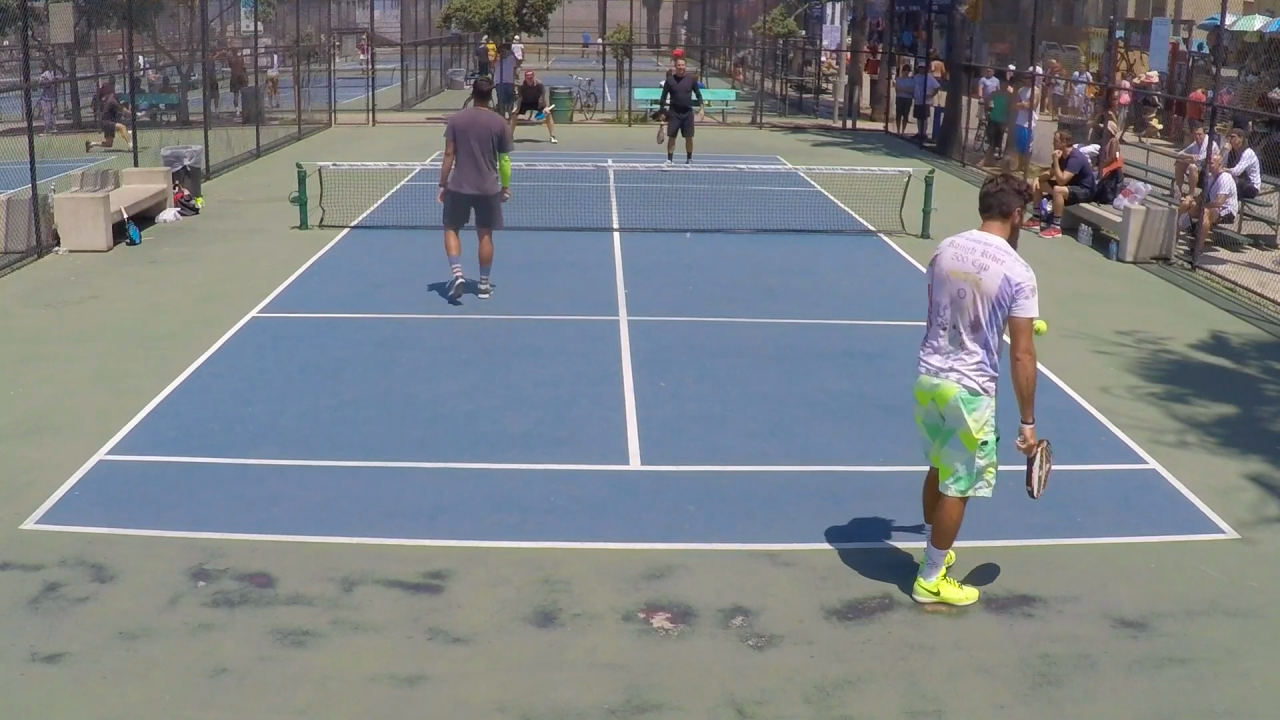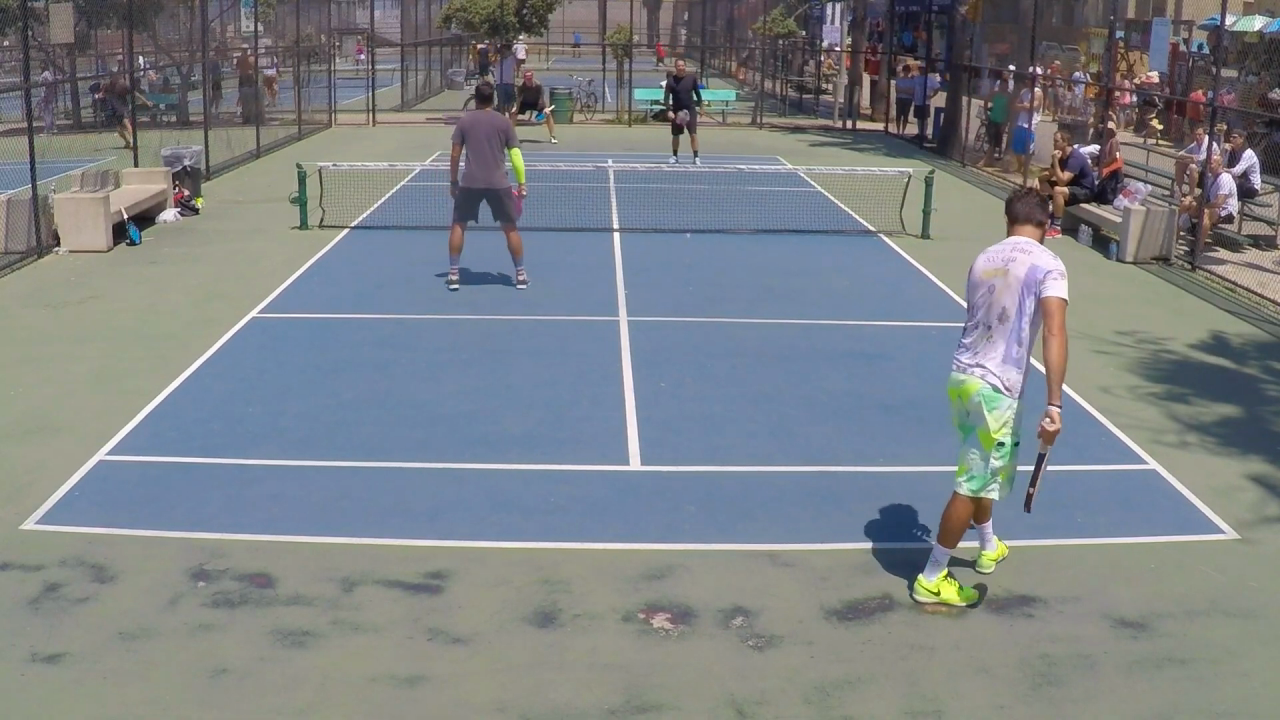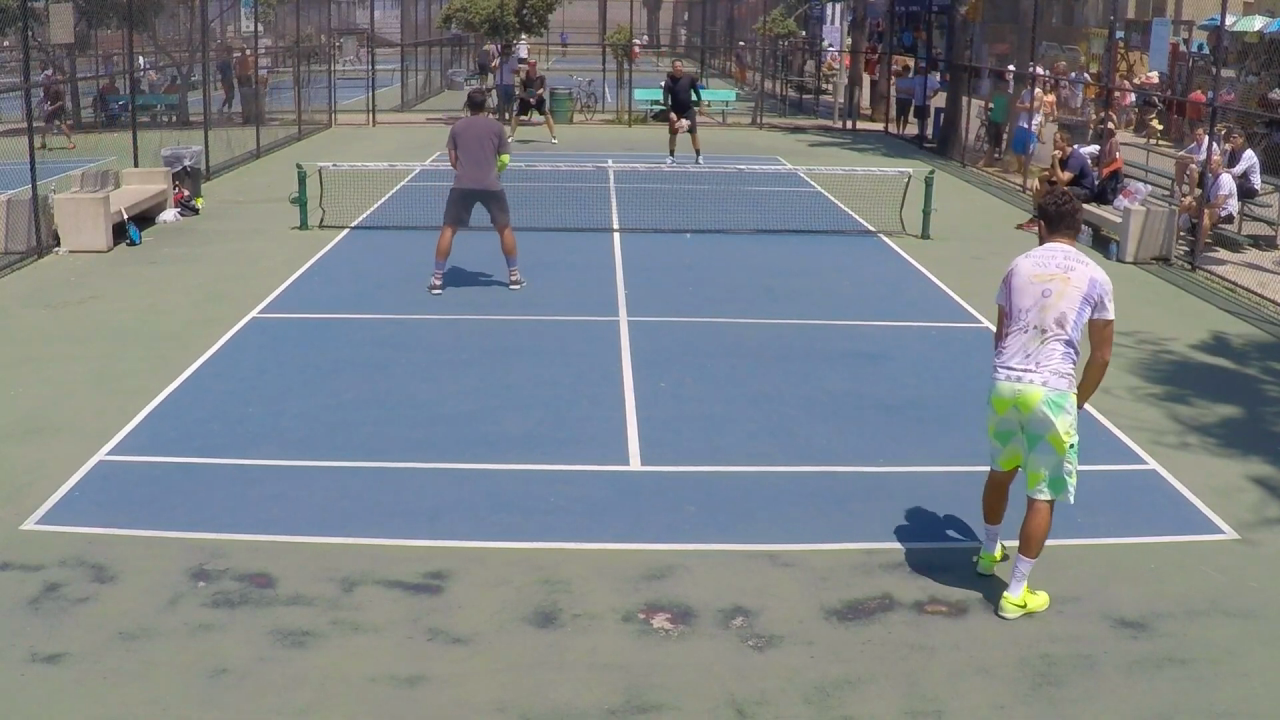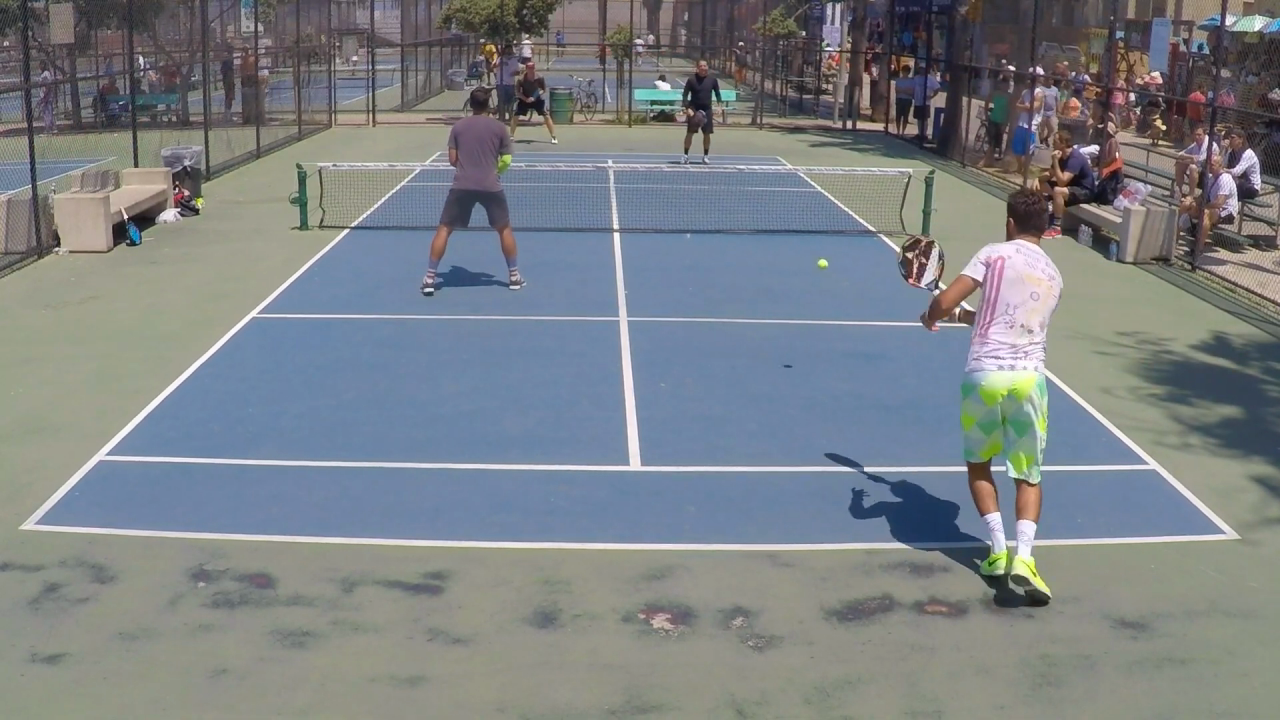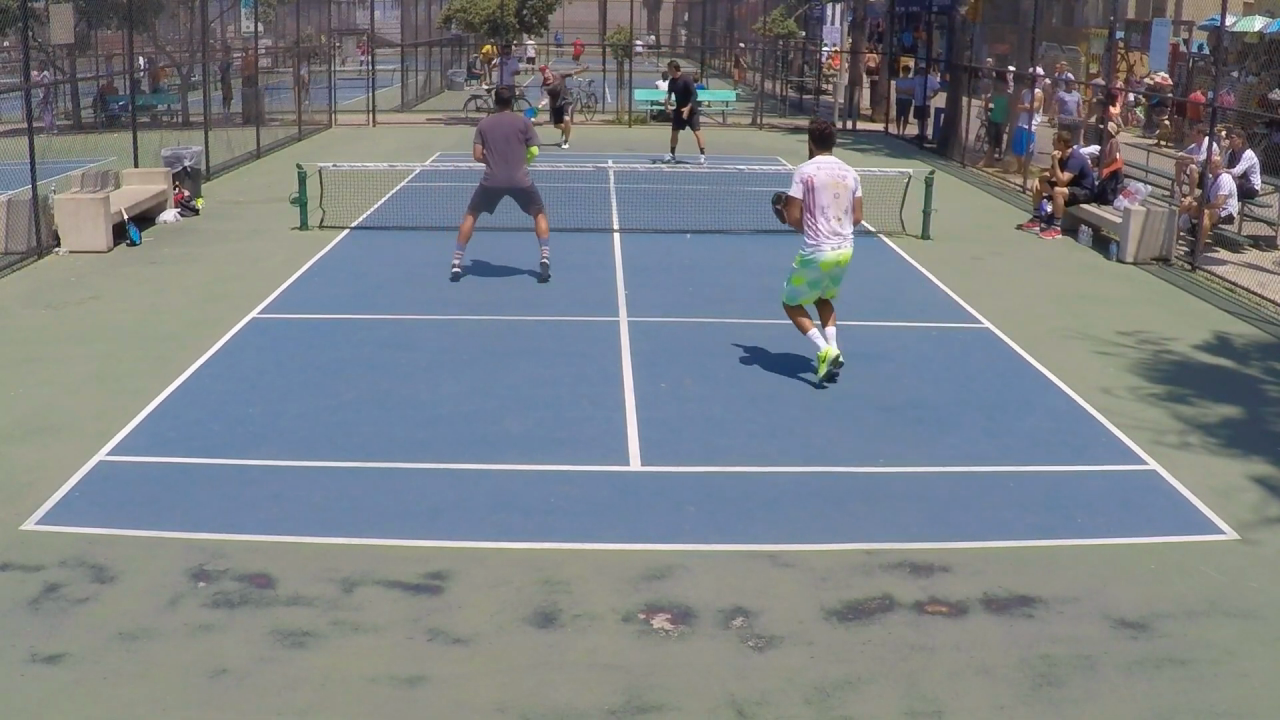
dt=1s
person 1, frame 1
left shoulder: (945, 250)
right shoulder: (1017, 273)
right elbow: (1022, 354)
right wrist: (1027, 420)
left hip: (928, 377)
right hip: (969, 390)
left knee: (939, 471)
right knee: (957, 488)
left ankle: (935, 554)
right ankle: (930, 580)
person 1, frame 2
left shoulder: (983, 260)
right shoulder: (1048, 264)
right elbow: (1054, 334)
right wrist: (1054, 404)
left hip: (960, 375)
right hip: (996, 389)
left knee: (978, 474)
right knee: (971, 487)
left ankle: (990, 549)
right ankle: (931, 579)
person 1, frame 3
left shoulder: (1019, 266)
right shoulder: (1095, 278)
right elbow: (1101, 356)
right wrist: (1077, 402)
left hip: (1004, 384)
right hip: (1051, 392)
left knee: (1001, 471)
right knee: (1043, 496)
left ankle: (989, 552)
right ankle: (1016, 594)
person 1, frame 4
left shoulder: (994, 254)
right shoulder: (1054, 277)
left elbow: (944, 301)
left wrist: (931, 317)
right wrist: (965, 315)
left hip: (983, 375)
right hip: (1029, 379)
left knee: (978, 466)
right knee: (1028, 477)
left ankle: (998, 553)
right ankle: (1024, 561)
person 1, frame 5
left shoulder: (805, 172)
right shoulder: (850, 173)
left elbow: (793, 217)
right elbow: (858, 217)
left hip: (817, 252)
right hip: (844, 250)
left knee: (792, 304)
right knee: (825, 301)
left ankle: (824, 351)
right ankle: (829, 352)
person 2, frame 1
left shoulder: (457, 119)
right shoulder: (499, 123)
left elbow: (448, 154)
right elbow: (505, 159)
left wrist: (443, 184)
right wrist: (505, 186)
left hip: (458, 187)
right hip: (488, 189)
left knee: (451, 229)
right knee: (485, 235)
left ankle: (457, 272)
right ankle: (484, 284)
person 2, frame 2
left shoulder: (464, 121)
right shoulder: (504, 122)
left elbow: (455, 155)
right elbow: (515, 154)
left wrist: (453, 182)
right wrist: (522, 183)
left hip: (470, 183)
right hip: (499, 184)
left knee: (458, 226)
right knee: (510, 228)
left ankle: (453, 275)
right ankle: (521, 275)
person 2, frame 3
left shoulder: (457, 127)
right shoulder: (497, 127)
left elbow: (453, 161)
right elbow: (505, 160)
left hip: (462, 185)
right hip: (491, 185)
left knee: (448, 229)
right knee: (504, 228)
left ankle: (438, 279)
right ankle: (514, 276)
person 2, frame 4
left shoulder: (458, 126)
right shoulder: (499, 127)
left elbow: (452, 159)
right elbow: (506, 161)
left hip: (462, 186)
right hip: (491, 187)
left knee: (444, 229)
right knee: (504, 229)
left ankle: (430, 278)
right ankle: (514, 276)
person 2, frame 5
left shoulder: (484, 123)
right shoulder: (524, 122)
left elbow: (477, 155)
right elbow: (534, 152)
left hip: (491, 181)
right hip: (520, 181)
left knee: (470, 215)
right knee: (540, 214)
left ankle: (457, 263)
right ankle: (544, 257)
